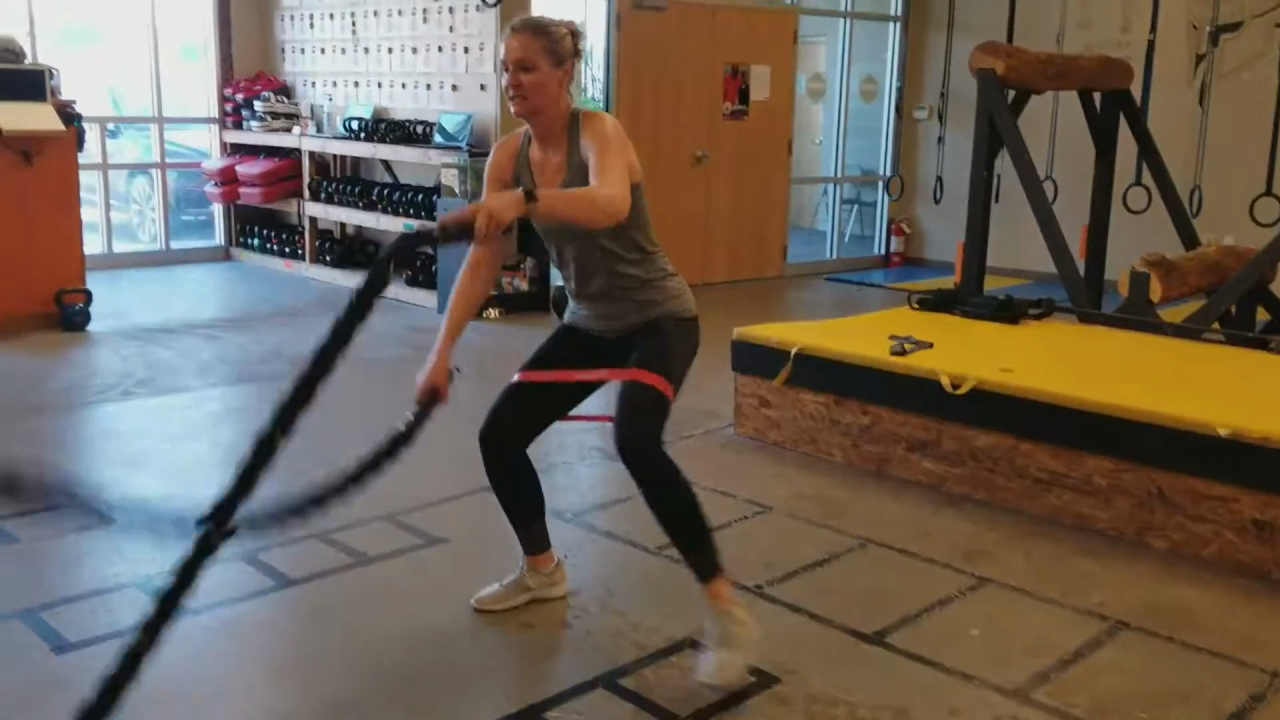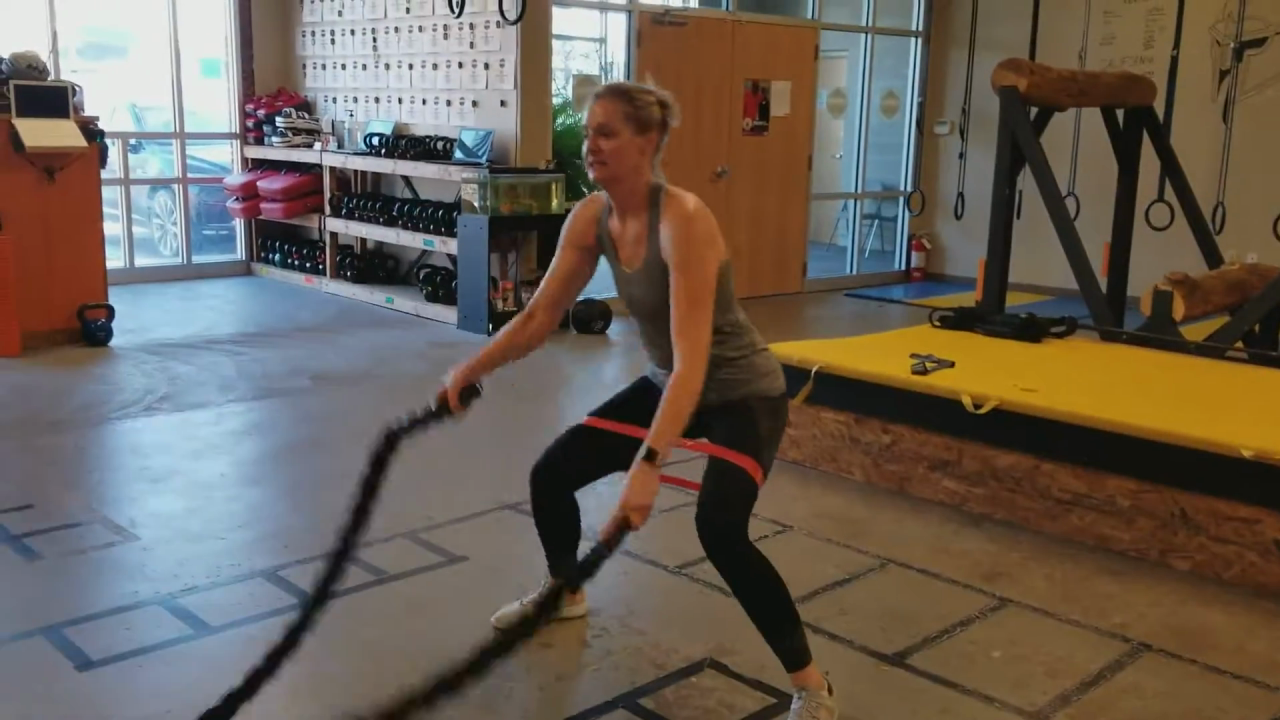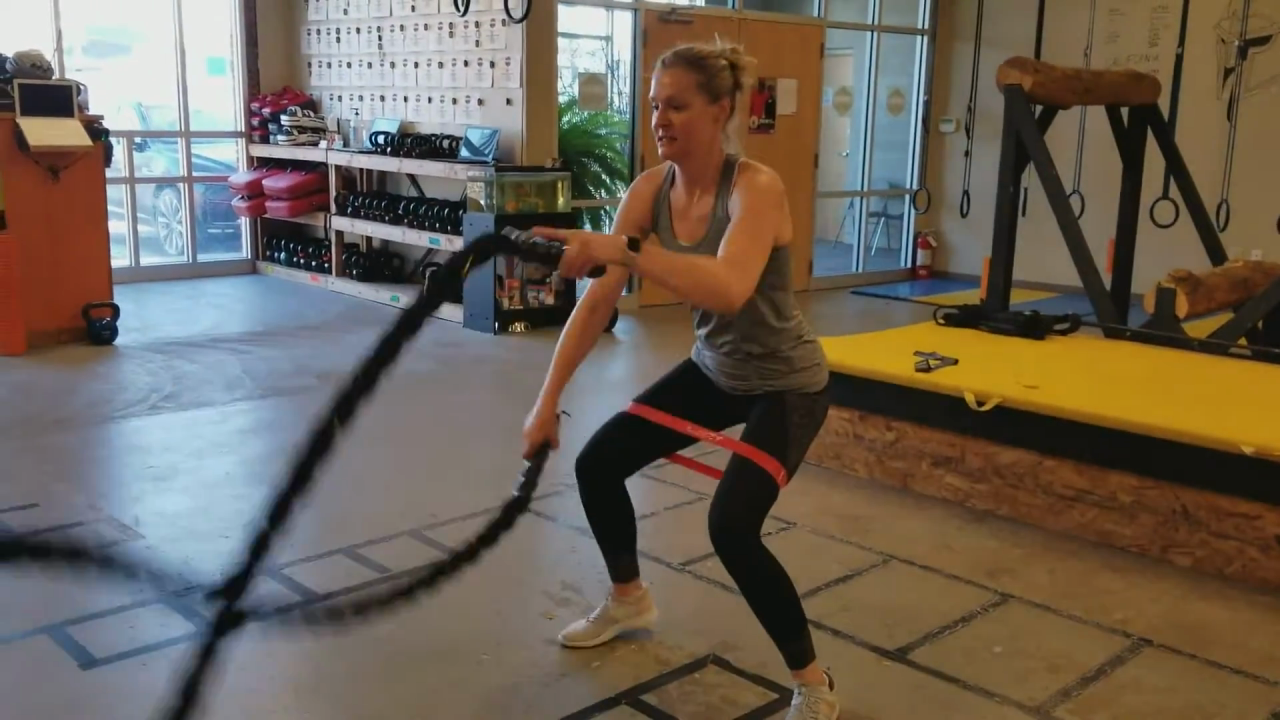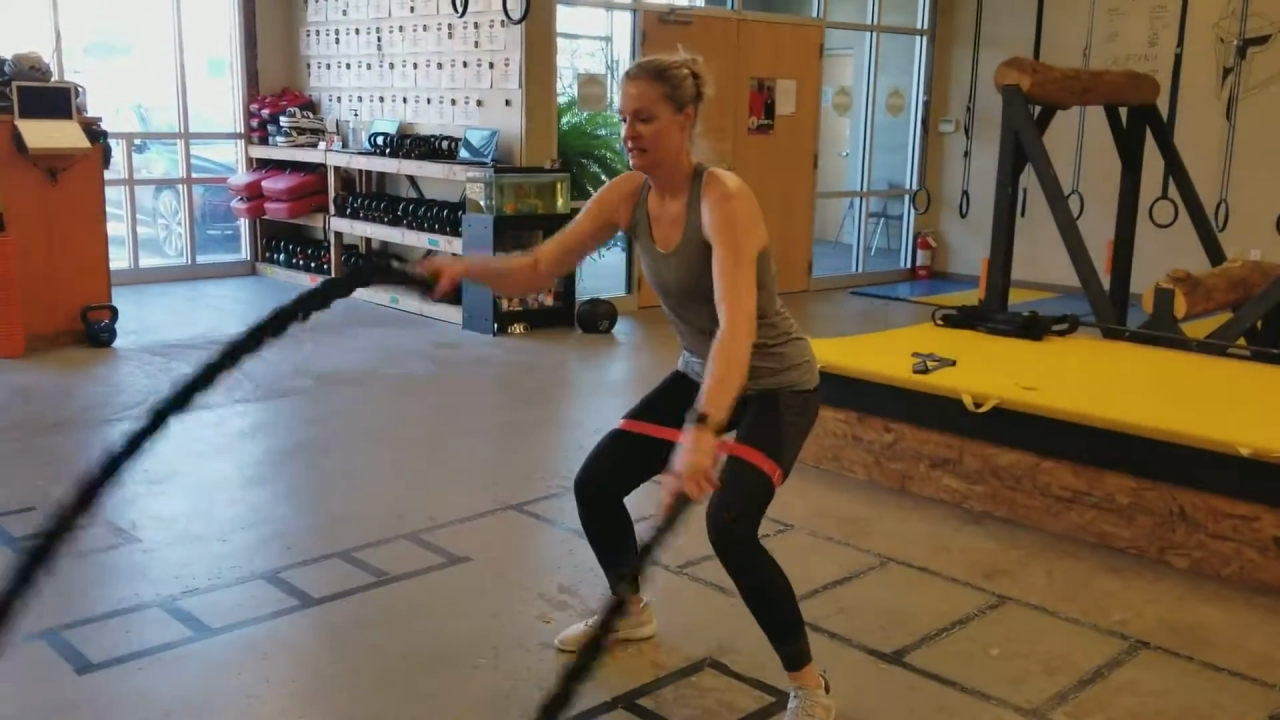
dt=0.4s
person 1, frame 1
left shoulder: (597, 132)
right shoulder: (507, 154)
left elbow: (609, 204)
right elbow: (482, 261)
left wrist: (522, 202)
right wrist: (441, 351)
left hip: (655, 317)
right hip: (589, 322)
left knee: (636, 446)
right knee: (498, 434)
left ankle: (726, 612)
right ankle: (541, 570)
person 1, frame 2
left shoulder: (686, 219)
right shoulder: (591, 217)
left elbow: (693, 359)
right elbow: (537, 317)
left wrist: (648, 464)
right wrist: (469, 371)
left hip: (743, 391)
right hip: (667, 381)
left knee: (720, 528)
right knee: (550, 472)
right ankle: (563, 592)
person 1, frame 3
left shoulder: (756, 189)
right shoulder: (650, 189)
left elbow: (727, 290)
right elbow: (596, 301)
left wrist: (621, 252)
right wrist: (546, 400)
left hip: (784, 383)
right hip: (712, 368)
left knee: (731, 526)
right knee: (597, 462)
right ankle: (629, 599)
person 1, frame 4
left shoulder: (724, 197)
right shoulder: (627, 196)
left elbow: (738, 321)
right elbow: (538, 269)
left wrist: (702, 434)
right wrist: (466, 266)
left hip: (776, 382)
right hip: (699, 373)
left knee: (728, 527)
right knee: (595, 482)
right ankle: (632, 611)
